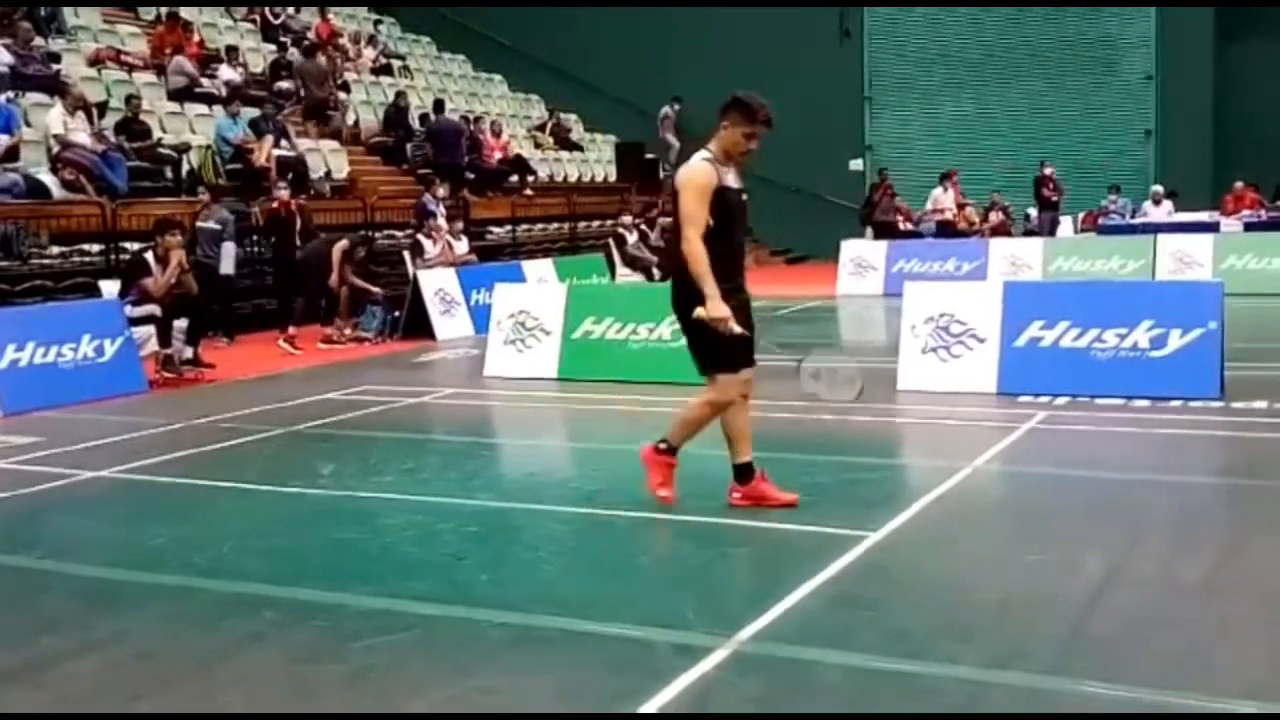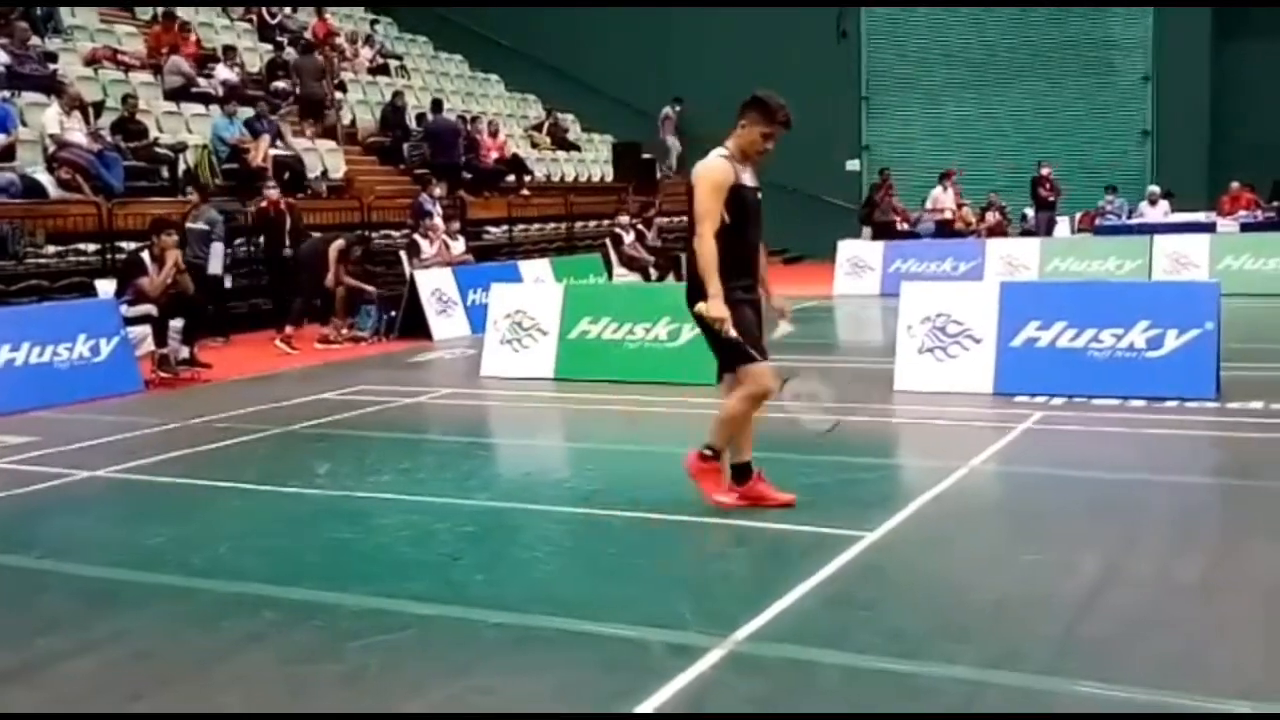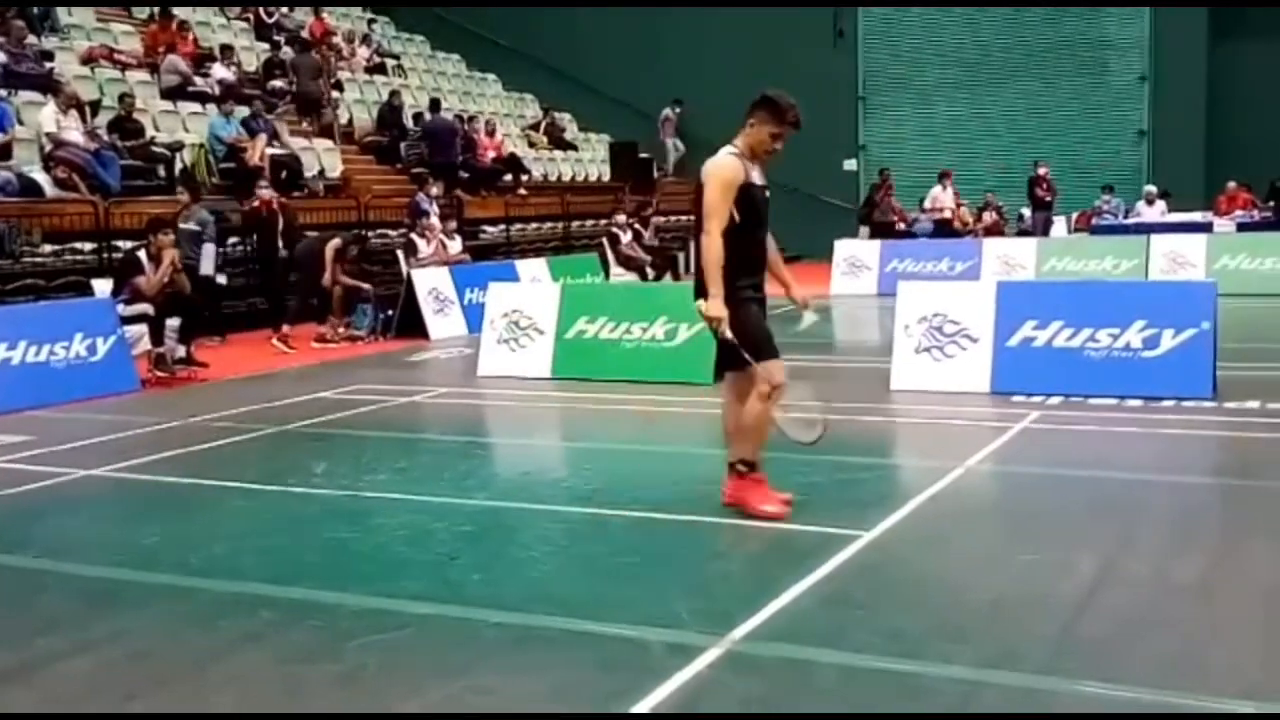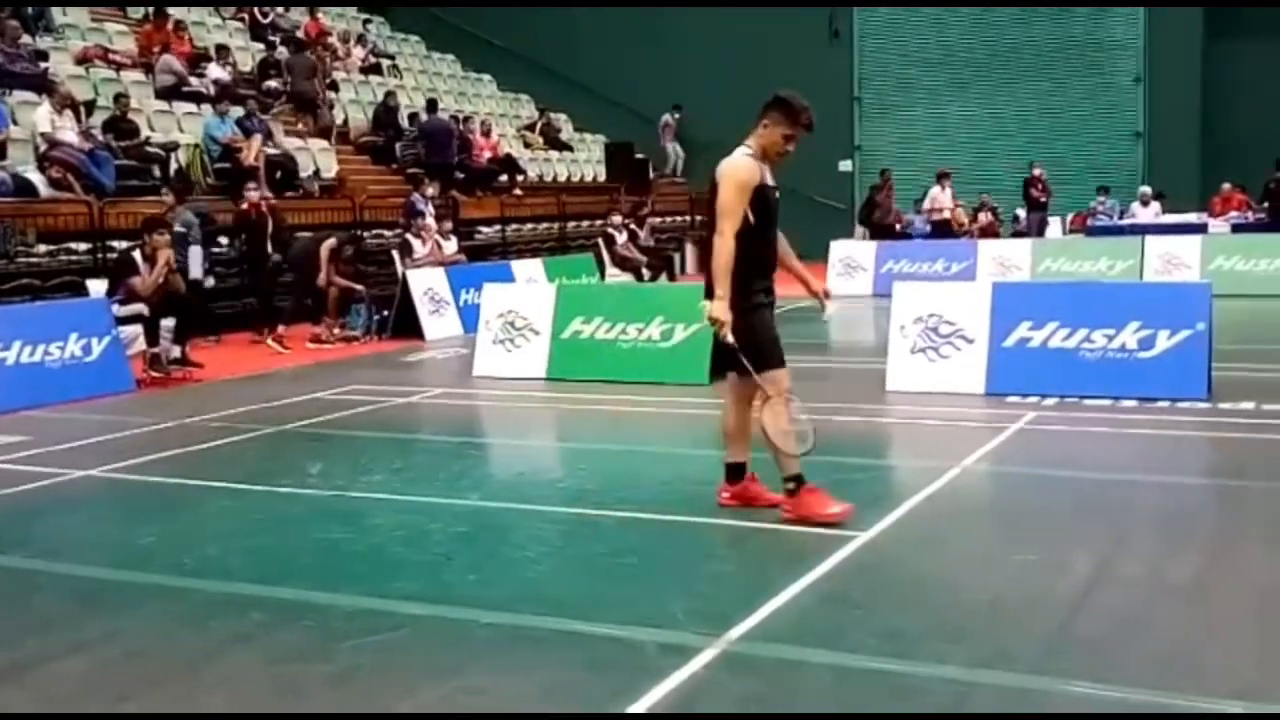
dt=0.1s
person 1, frame 1
left shoulder: (732, 173)
right shoulder: (699, 172)
right elbow: (691, 242)
left wrist: (735, 297)
right wrist: (712, 299)
left hip: (731, 294)
right hip: (703, 298)
left knee: (741, 388)
right knee: (723, 392)
left ankle: (746, 481)
right ankle: (662, 452)
person 1, frame 2
left shoulder: (748, 173)
right shoulder: (716, 169)
right elbow: (705, 237)
left wrist: (769, 292)
right wrist: (716, 299)
left hip: (744, 292)
right hip: (721, 296)
left knee: (742, 384)
right knee: (760, 383)
left ankle: (743, 478)
right ankle: (707, 458)
person 1, frame 3
left shoulder: (754, 170)
right shoulder: (725, 166)
right elbow: (711, 235)
left wrist: (789, 284)
right wrist: (715, 297)
left hip: (750, 290)
right hip: (729, 296)
left knee: (739, 384)
right knee: (770, 381)
left ankle: (741, 479)
right ankle: (745, 474)
person 1, frame 4
left shoulder: (762, 170)
right shoulder: (740, 167)
right elbow: (724, 237)
left wrist: (806, 278)
right wrist: (721, 298)
left hip: (754, 294)
right hip: (741, 299)
left knee: (741, 387)
right knee: (776, 387)
left ankle: (737, 481)
right ankle: (797, 494)
